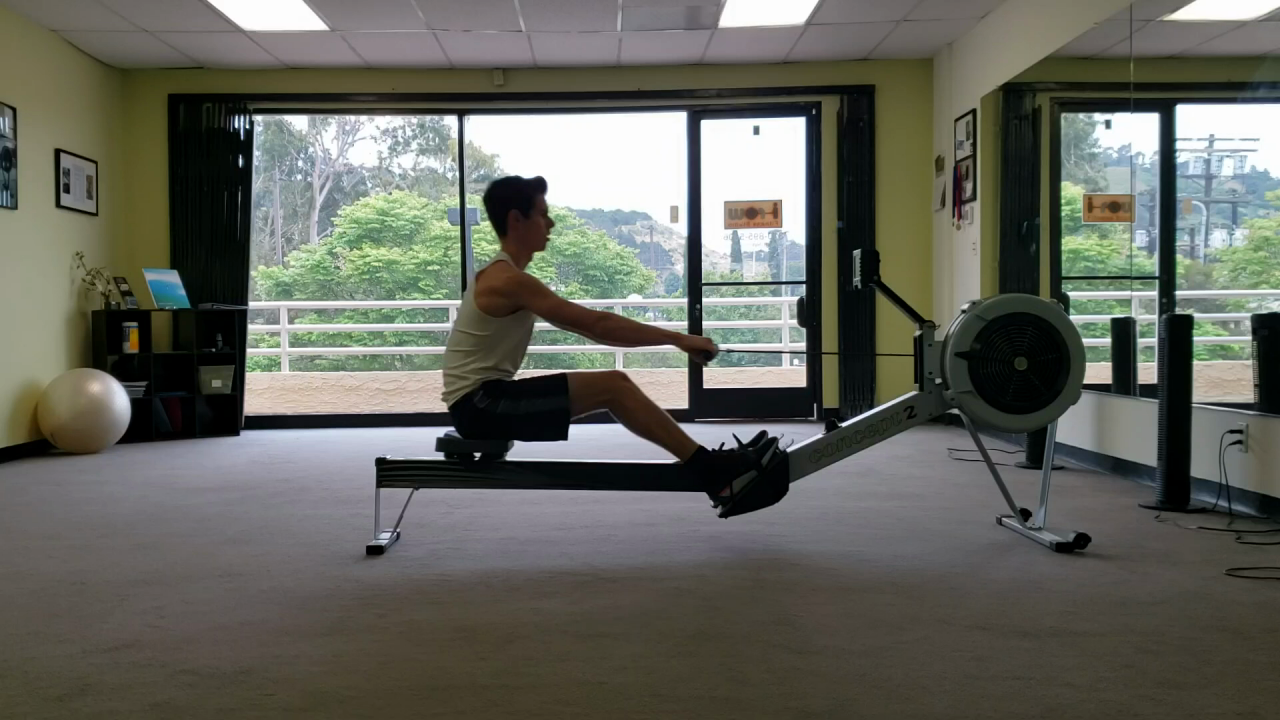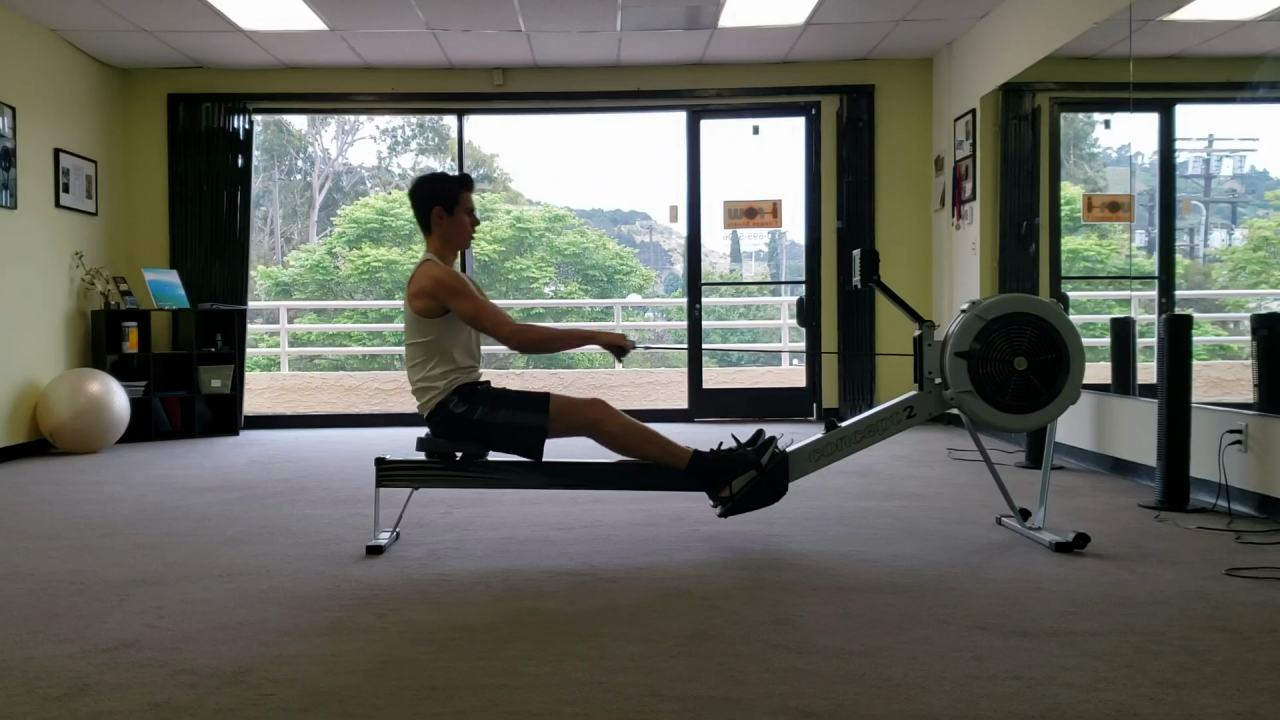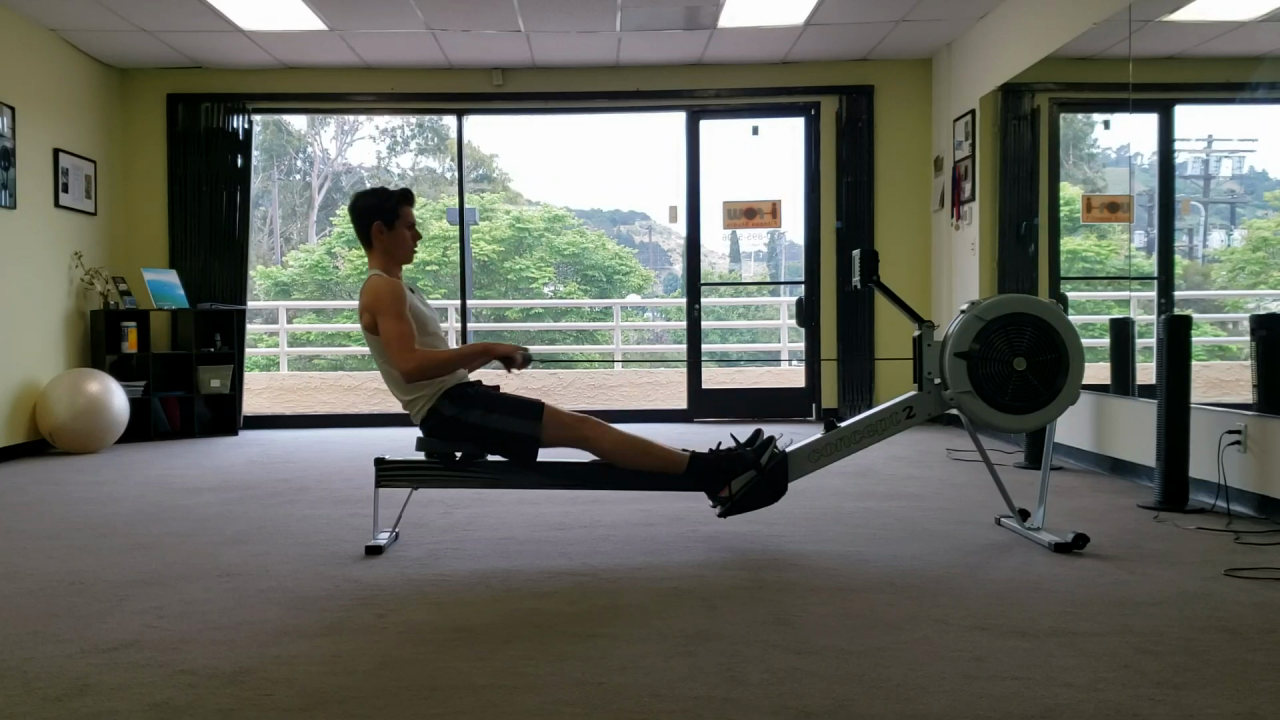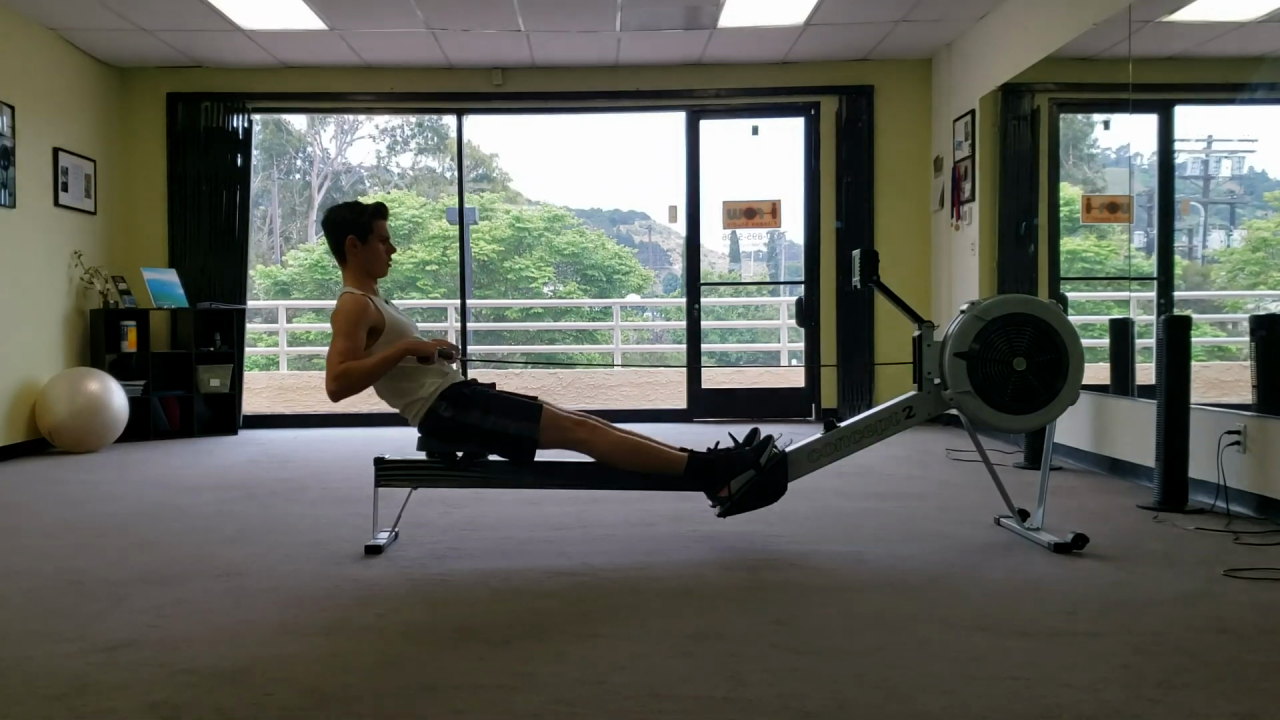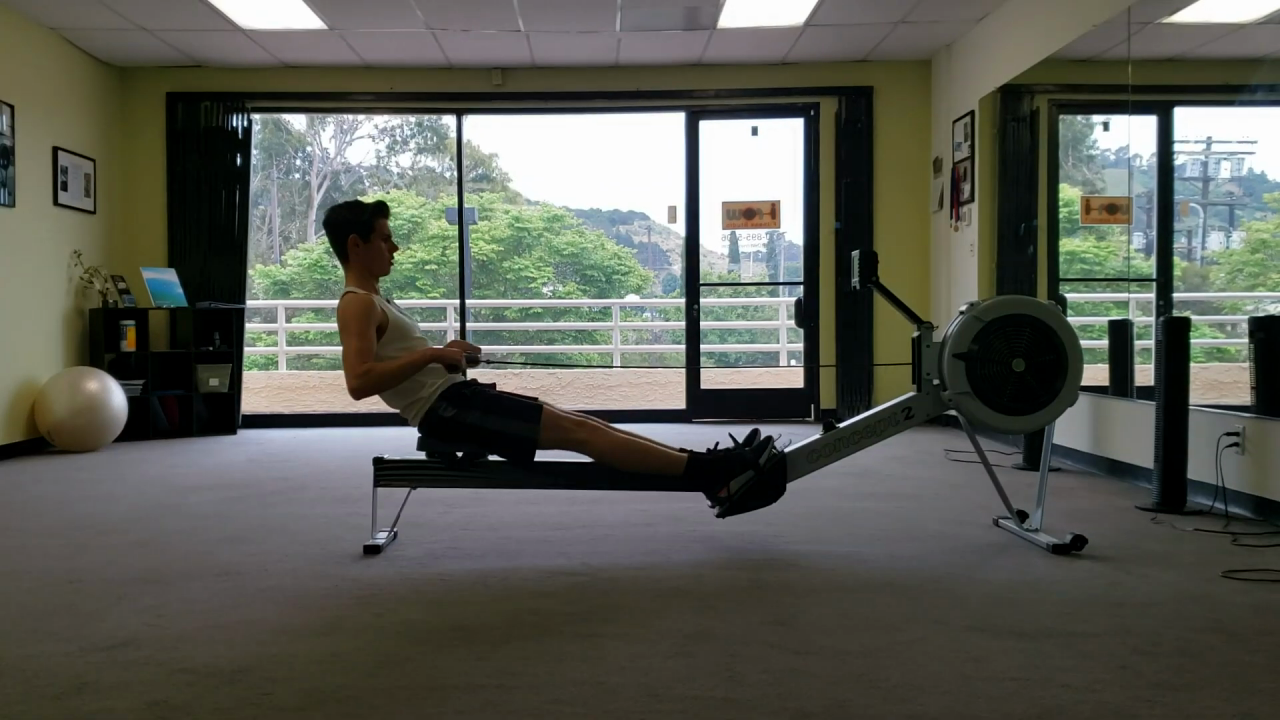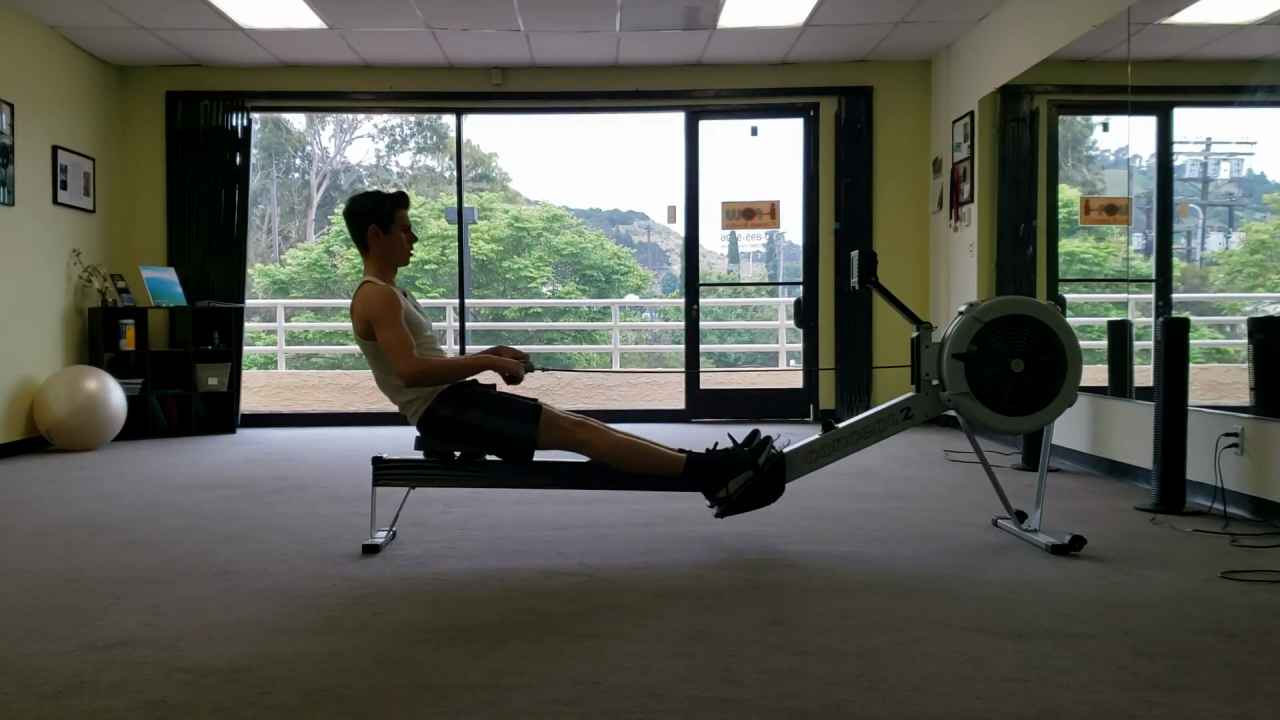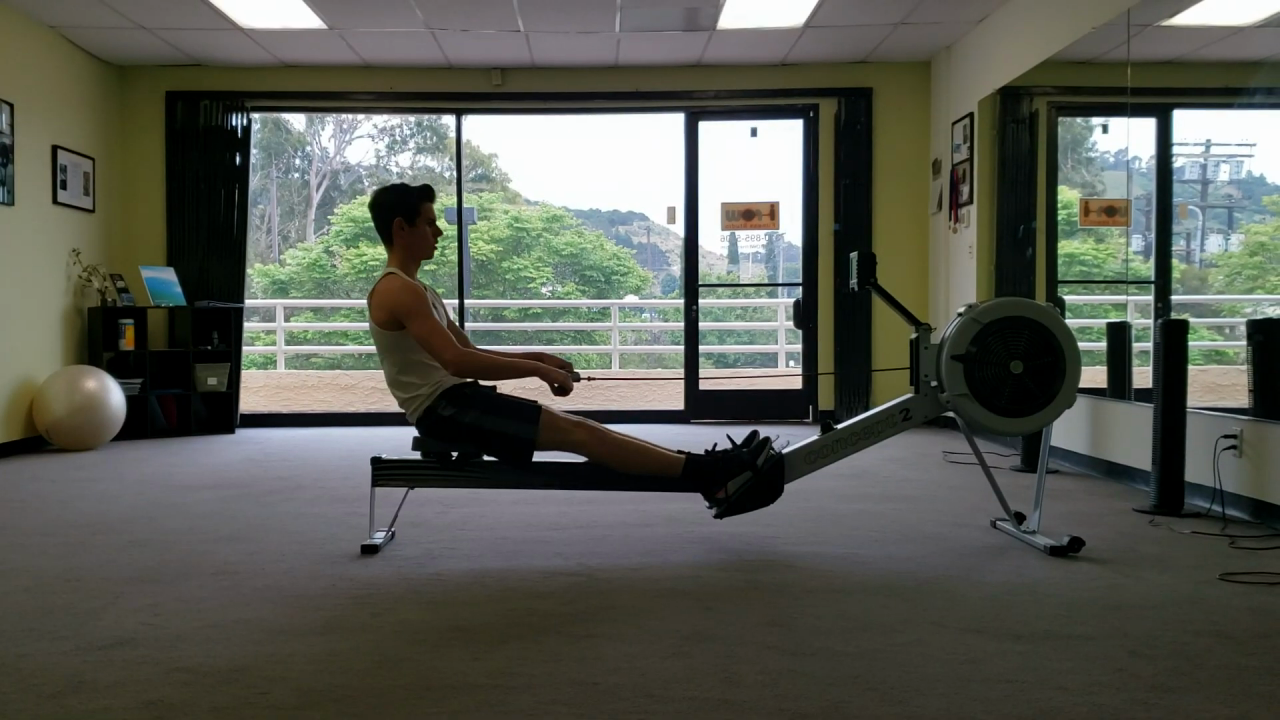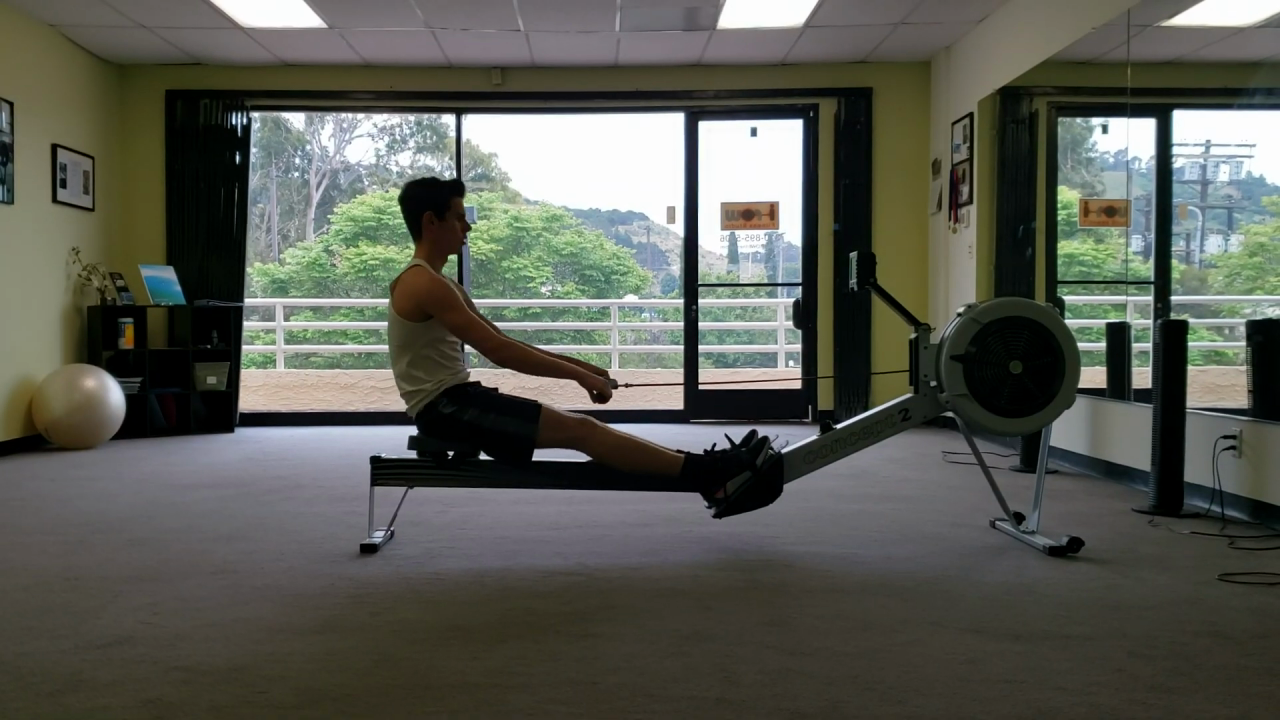
dt=0.2s
person 1, frame 1
left shoulder: (508, 273)
right shoulder: (506, 279)
left elbow: (587, 321)
right elbow: (594, 325)
left wrist: (668, 337)
right wrist: (680, 340)
left hip: (489, 398)
right hip: (478, 404)
left knee: (613, 388)
right knee: (614, 385)
left ankle: (711, 465)
right ankle: (713, 470)
person 1, frame 2
left shoulder: (443, 276)
right shoulder: (438, 277)
left elbow: (506, 333)
right elbow: (519, 337)
left wrist: (583, 337)
right wrist: (597, 337)
left hip: (467, 402)
right hip: (455, 408)
left knee: (593, 413)
right knee: (591, 414)
left ankle: (709, 467)
right ankle: (712, 472)
person 1, frame 3
left shoulder: (398, 288)
right shoulder: (382, 291)
right elbow: (412, 368)
left wrist: (477, 350)
right wrist: (491, 350)
left hip: (461, 399)
right hip: (448, 410)
left knee: (584, 424)
right knee: (581, 430)
left ankle: (707, 466)
right ankle: (709, 473)
person 1, frame 4
left shoulder: (372, 301)
right shoulder: (354, 307)
right elbow: (338, 384)
left wrist: (430, 351)
right wrist: (407, 346)
left hip: (457, 396)
right hip: (445, 410)
left knee: (582, 421)
right knee: (576, 431)
left ankle: (705, 464)
right ankle: (707, 472)
person 1, frame 5
left shoulder: (373, 300)
right shoulder: (357, 306)
right elbow: (360, 382)
left wrist: (445, 354)
right wrist: (433, 353)
left hip: (457, 397)
right hip: (446, 409)
left knee: (583, 422)
right knee: (576, 430)
left ankle: (707, 465)
right ankle: (705, 471)
person 1, frame 6
left shoulder: (392, 293)
right shoulder: (376, 296)
right elbow: (412, 372)
left wrist: (485, 357)
right wrist: (490, 362)
left hip: (454, 399)
right hip: (443, 410)
left knee: (581, 424)
right knee: (576, 431)
left ankle: (703, 465)
right ankle: (706, 471)
person 1, frame 7
left shoulder: (414, 288)
right shoulder: (397, 290)
left elbow: (467, 353)
right elbow: (458, 361)
left wrist: (535, 357)
right wrist: (538, 370)
left hip: (455, 400)
right hip: (443, 410)
left knee: (580, 426)
right knee: (575, 431)
left ankle: (704, 467)
right ankle: (707, 474)
person 1, frame 8
left shoulder: (436, 282)
right shoulder: (422, 283)
left elbow: (500, 344)
right elbow: (500, 352)
left wrist: (578, 367)
right wrist: (580, 376)
left hip: (456, 400)
right hip: (444, 408)
left knee: (582, 425)
right knee: (578, 429)
left ankle: (703, 469)
right ankle: (706, 473)
